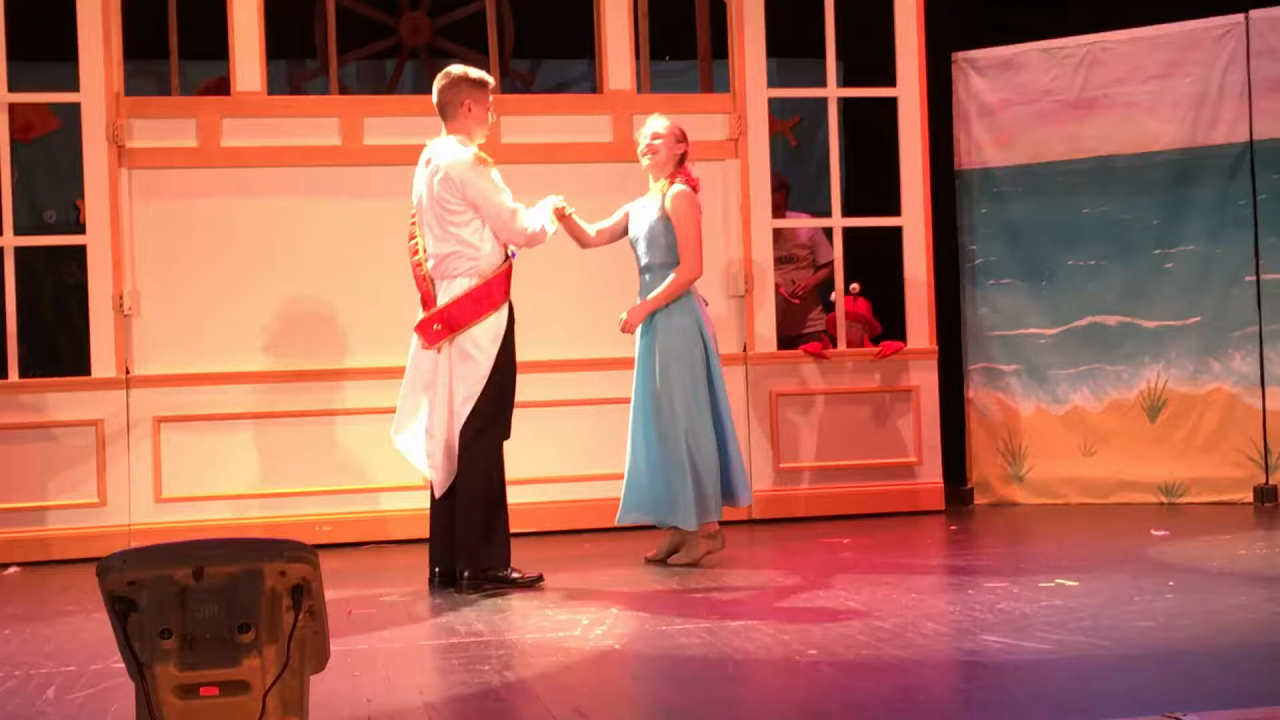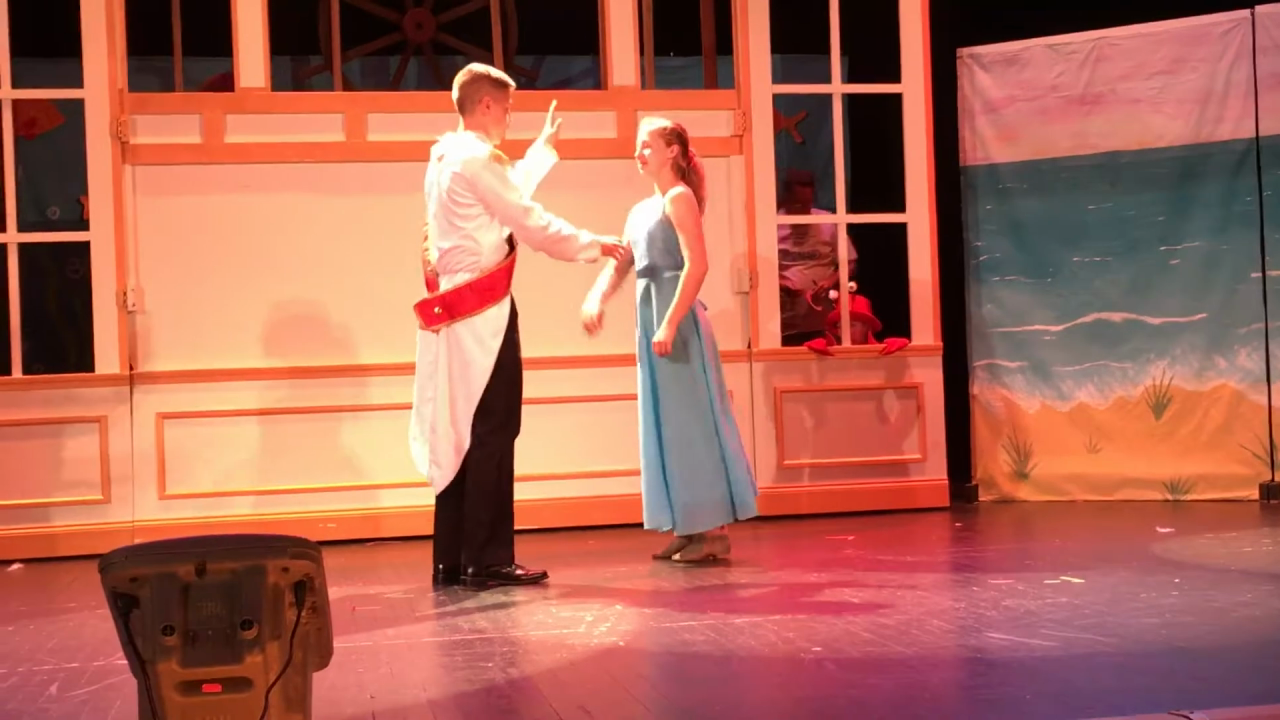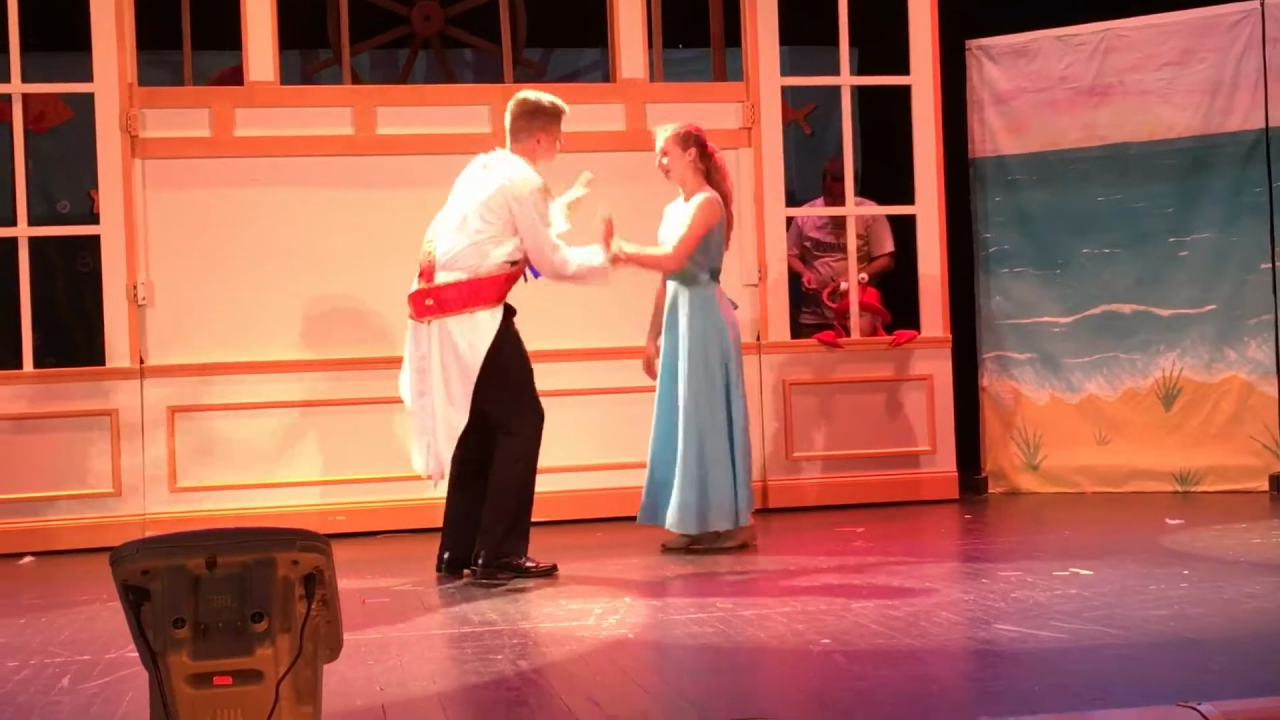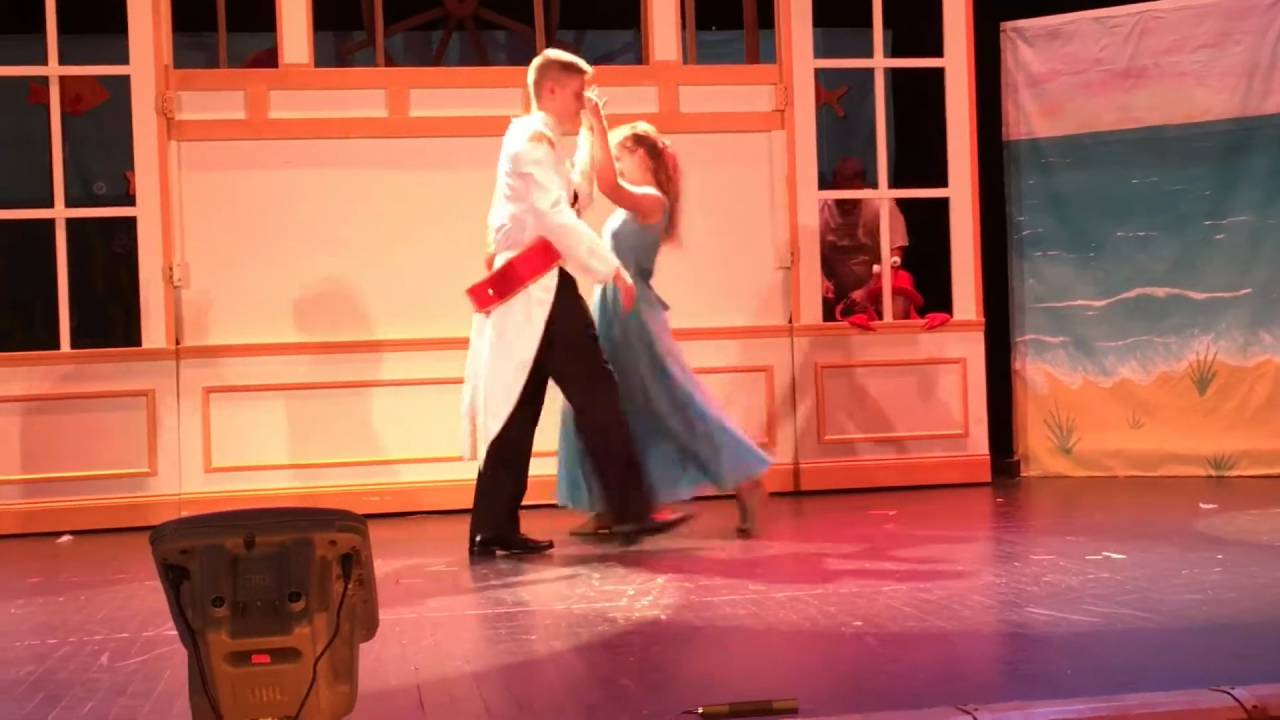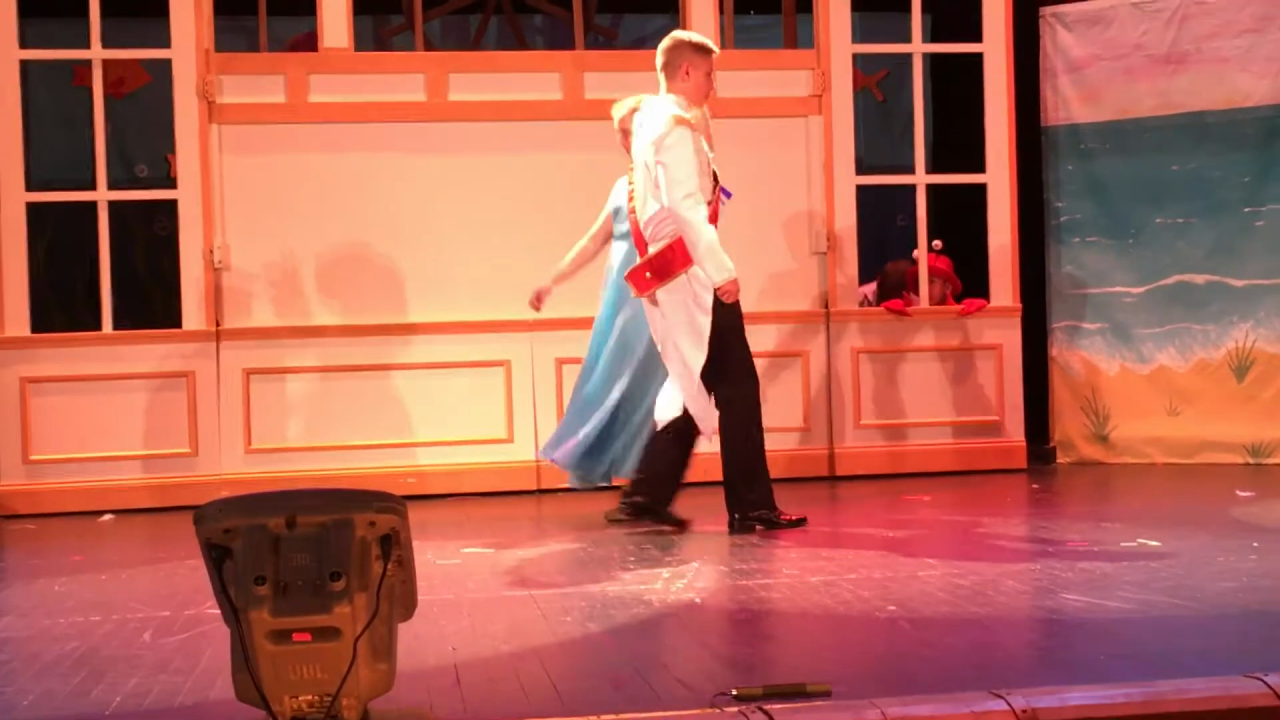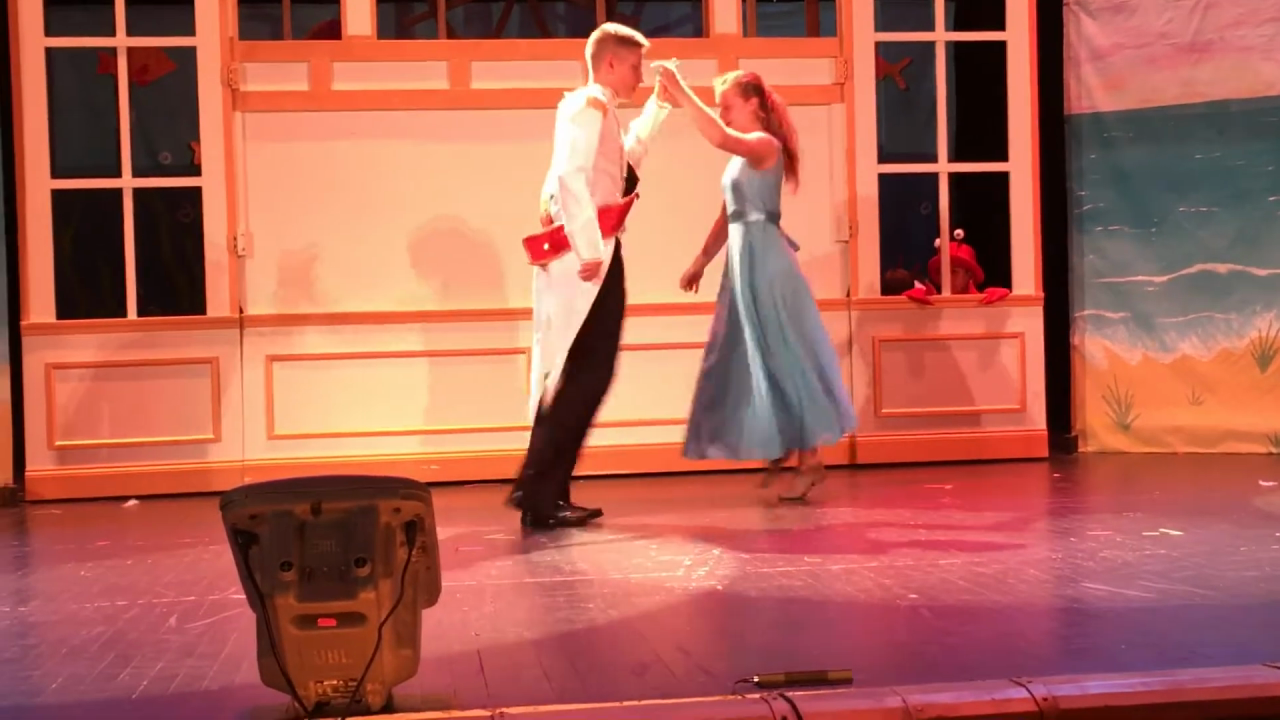
dt=0.7s
person 1, frame 1
left shoulder: (430, 162)
right shoulder: (468, 162)
right elbow: (519, 230)
left wrist: (524, 219)
right wrist: (548, 211)
left hip: (450, 308)
right hip: (478, 311)
left knee: (452, 436)
right knee: (482, 436)
left ankle: (449, 564)
right ankle: (482, 564)
person 1, frame 2
left shoulder: (447, 156)
right shoulder: (479, 158)
left elbow: (508, 200)
right elbow: (533, 225)
left wrist: (545, 146)
right wrist: (593, 244)
left hip: (456, 306)
right hip: (482, 308)
left knee: (459, 431)
right knee: (493, 431)
left ankle: (453, 559)
right ankle: (486, 561)
person 1, frame 3
left shoulder: (485, 167)
right shoulder: (524, 184)
right elbow: (554, 262)
left wrist: (565, 205)
right wrist: (602, 257)
left hip: (447, 309)
right hip: (474, 313)
left knee: (478, 429)
right knee: (520, 423)
left ankle: (458, 550)
right ankle: (500, 552)
person 1, frame 4
left shoulder: (531, 140)
right shoulder: (533, 139)
left elbow: (555, 206)
right elbow: (555, 216)
right wrist: (610, 267)
left hip: (524, 287)
right hip: (539, 285)
left knee: (517, 409)
right knee: (596, 392)
left ankle: (493, 529)
right ankle: (631, 509)
person 1, frame 5
left shoulder: (651, 121)
right shoulder: (676, 125)
right elbow: (686, 207)
right wrist: (721, 272)
left hip: (667, 271)
right hip: (687, 270)
left knee: (697, 383)
right knee: (735, 382)
left ankle: (647, 491)
right ankle: (751, 508)
person 1, frame 6
left shoulder: (593, 111)
right shoulder: (590, 106)
left elbow: (624, 156)
right elbow: (570, 177)
left wrist: (658, 105)
right wrist: (590, 247)
left hip: (574, 255)
right hip: (586, 255)
left knee: (571, 372)
right knee: (588, 373)
left ankle: (542, 495)
right ankle: (537, 489)
person 2, frame 1
left shoulder: (679, 195)
right shoulder: (638, 207)
left elbow: (691, 268)
right elbow: (593, 237)
left wrist: (642, 308)
right wrist: (566, 218)
left hip: (678, 318)
right hip: (655, 321)
left knee: (684, 419)
right knee: (660, 422)
left ankle: (705, 525)
right ankle: (683, 526)
person 2, frame 2
left shoulder: (679, 198)
right shoulder: (641, 209)
left elbow: (696, 265)
right elbow: (619, 266)
left wrist: (671, 324)
right wrist: (595, 299)
left hip: (677, 319)
right hip: (649, 317)
left knee: (688, 421)
right knee: (663, 424)
left ankle: (712, 529)
right ankle: (688, 526)
person 2, frame 3
left shoulder: (707, 202)
right shoulder: (674, 209)
left elbow: (671, 260)
left wrist: (619, 252)
right wrist: (652, 339)
left hip: (704, 317)
right hip: (680, 319)
left knee: (707, 418)
right knee: (682, 421)
left ankle: (737, 521)
right ankle: (701, 523)
person 2, frame 4
left shoulder: (651, 200)
right shoulder: (630, 207)
left elbow: (607, 186)
left wrist: (597, 127)
left hip: (632, 312)
right hip: (614, 312)
left knee: (676, 405)
right knee: (591, 411)
left ankle: (746, 483)
right ankle: (609, 509)
person 2, frame 5
right shoulder: (623, 184)
right elbow: (592, 241)
right wrist: (551, 281)
right hip: (619, 290)
left knee: (633, 382)
right knee: (608, 382)
right ankle: (631, 480)
person 2, frame 6
left shoulder: (765, 144)
right shoulder: (741, 155)
left elbow: (718, 136)
right elbow: (727, 217)
left wrist: (681, 92)
right wrist: (699, 263)
left hip: (765, 257)
right hip: (742, 259)
left knee: (784, 354)
right knee: (741, 359)
left ankle: (810, 456)
right ankle: (782, 448)
